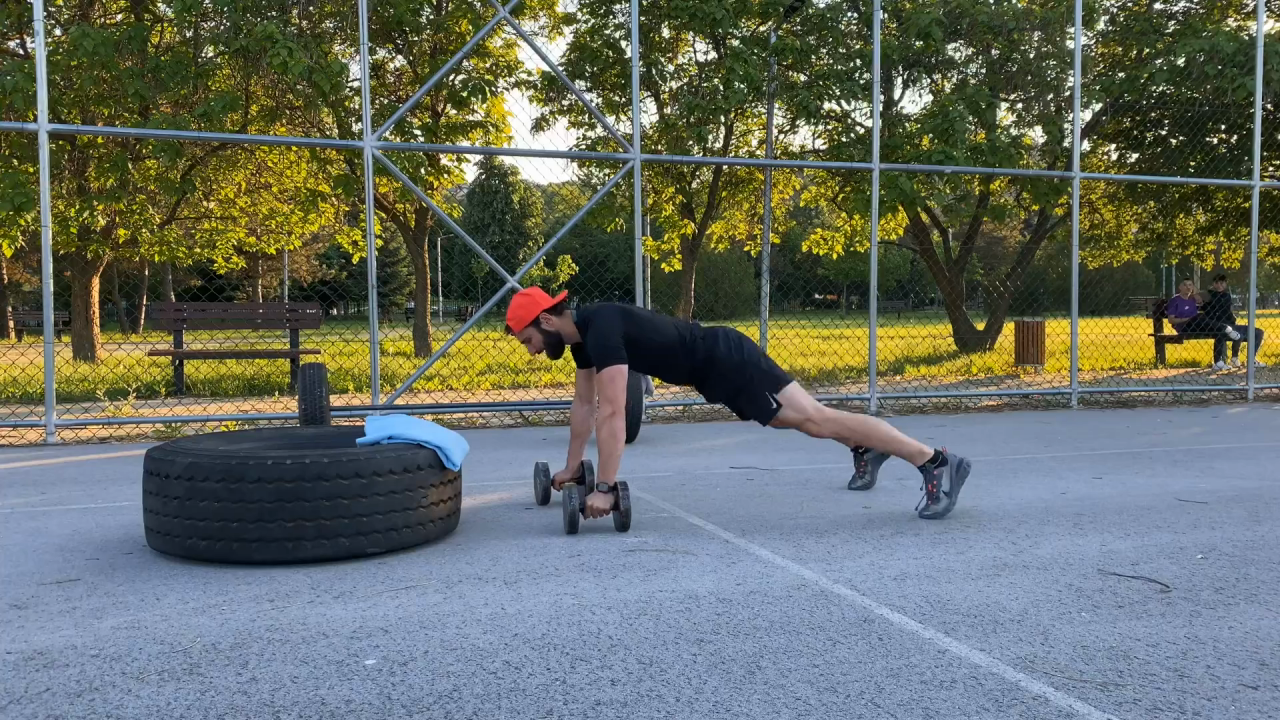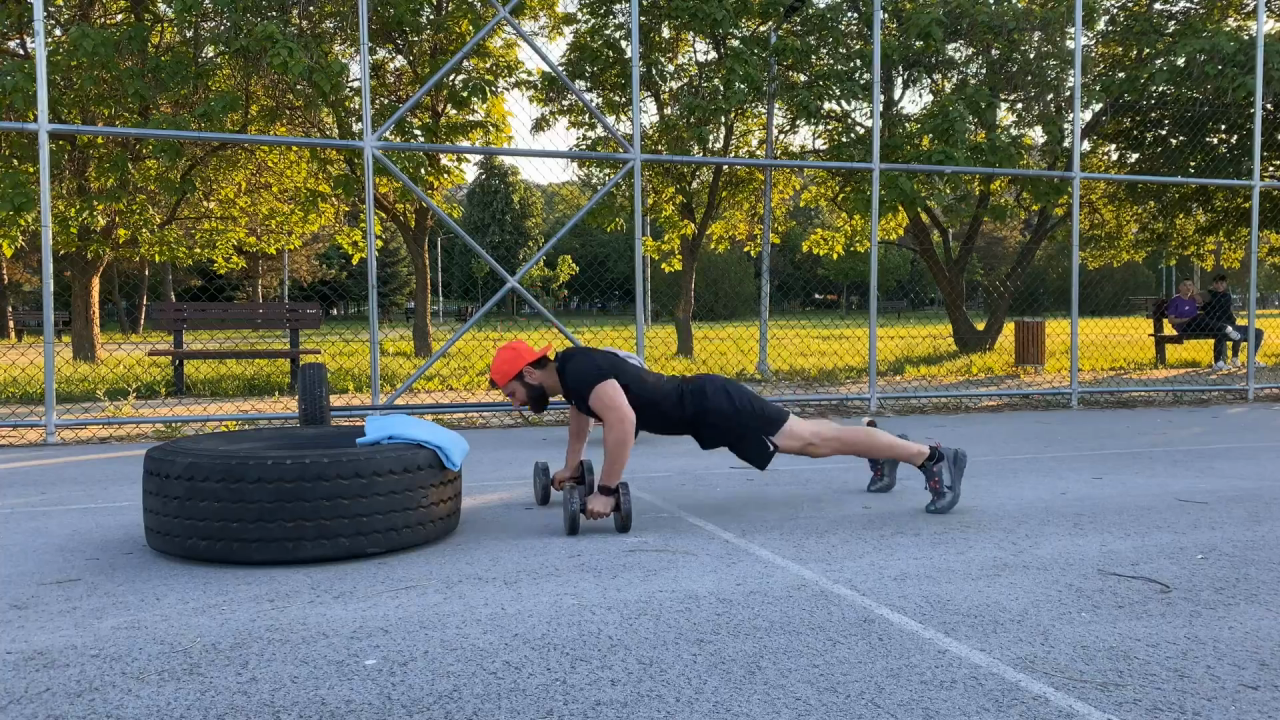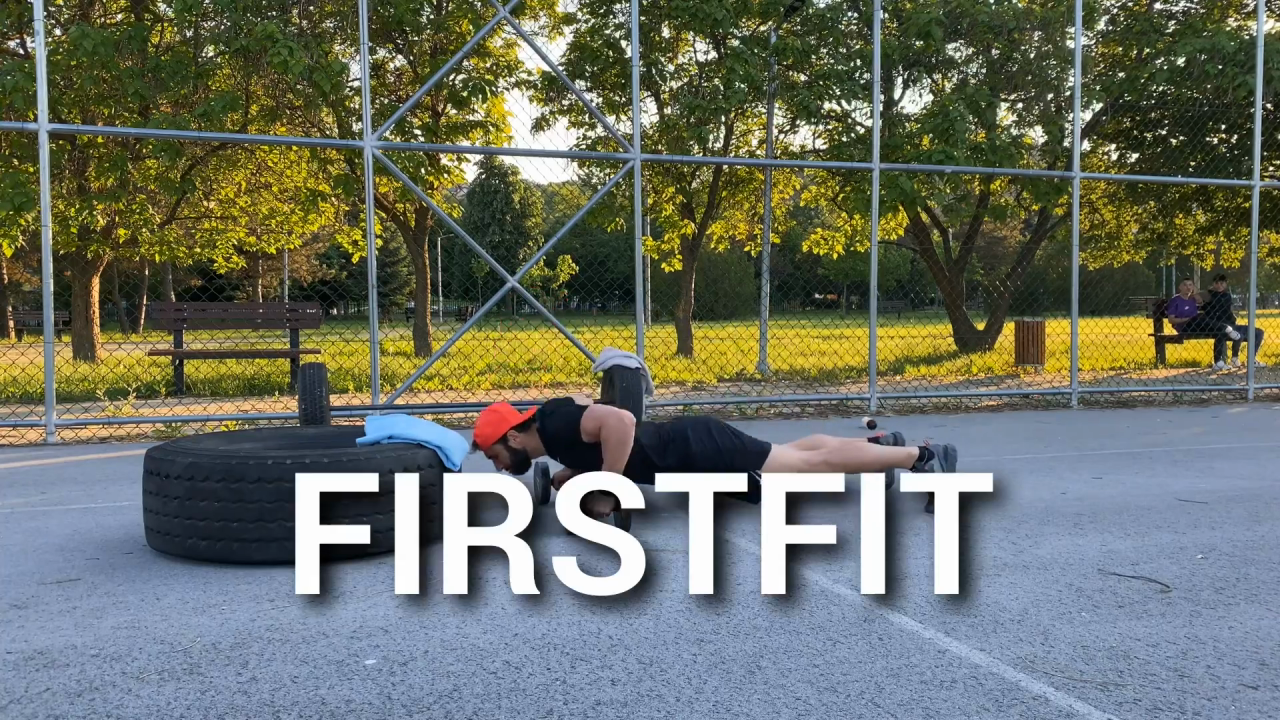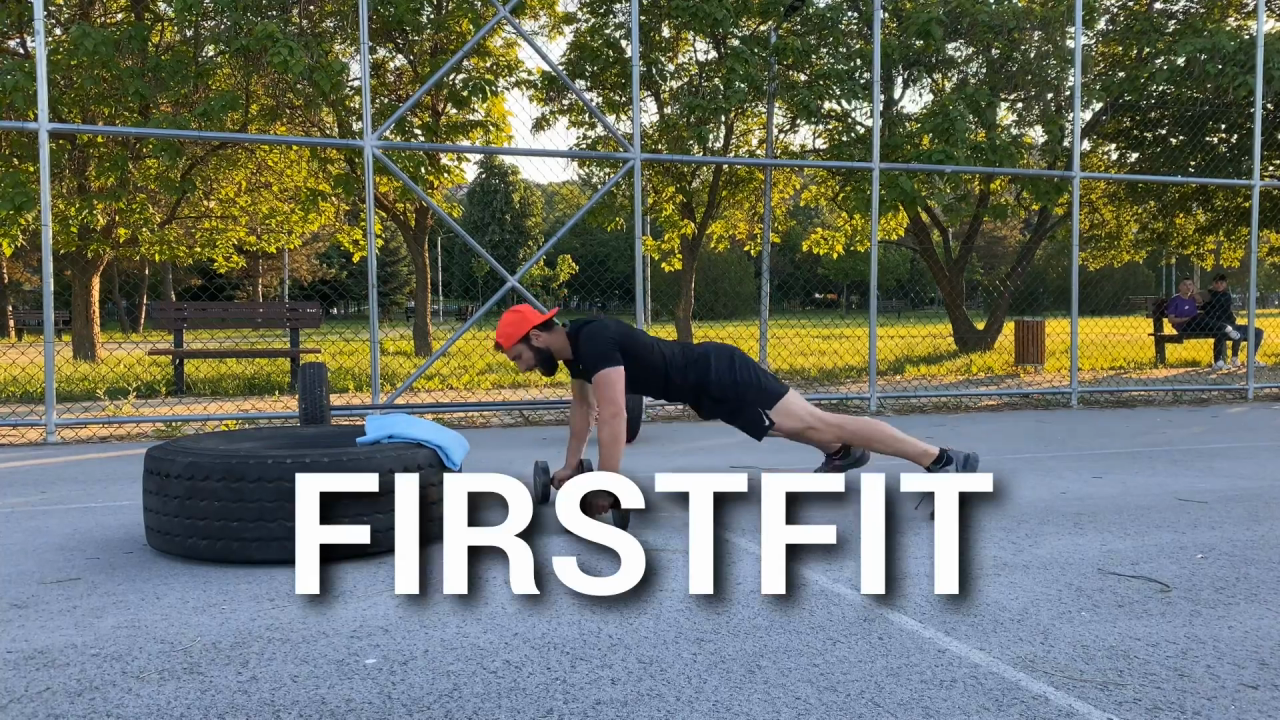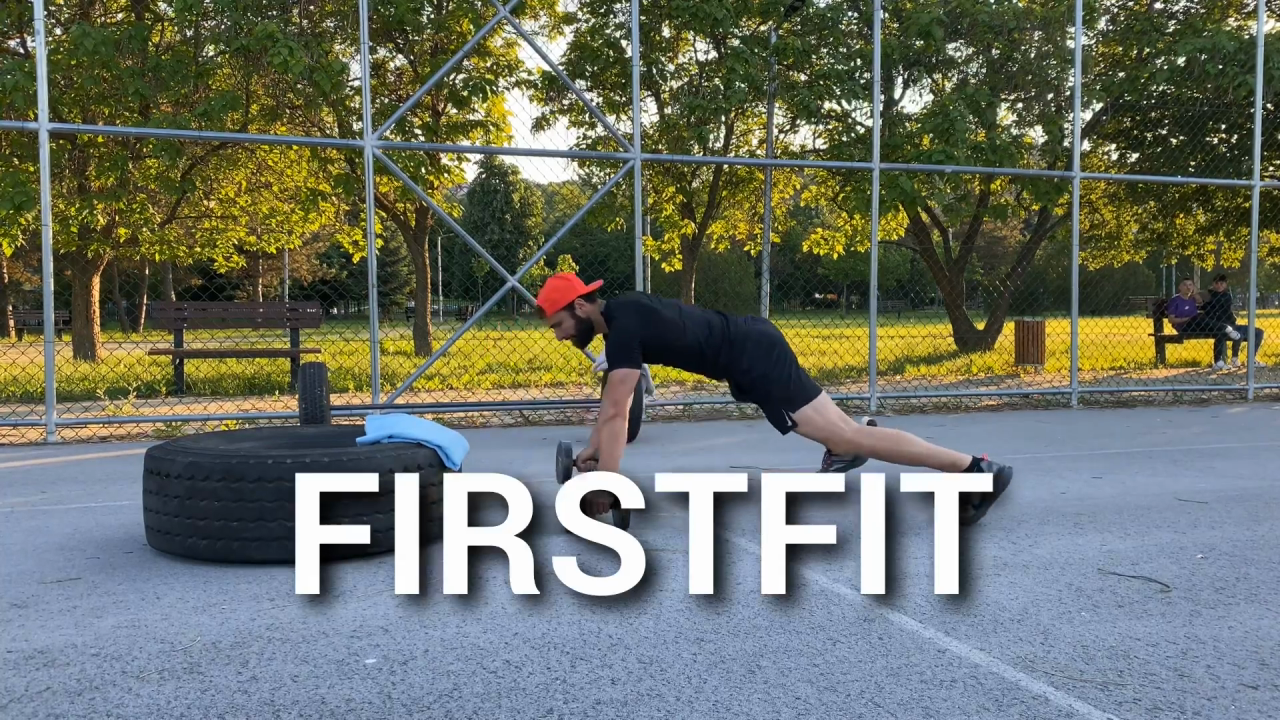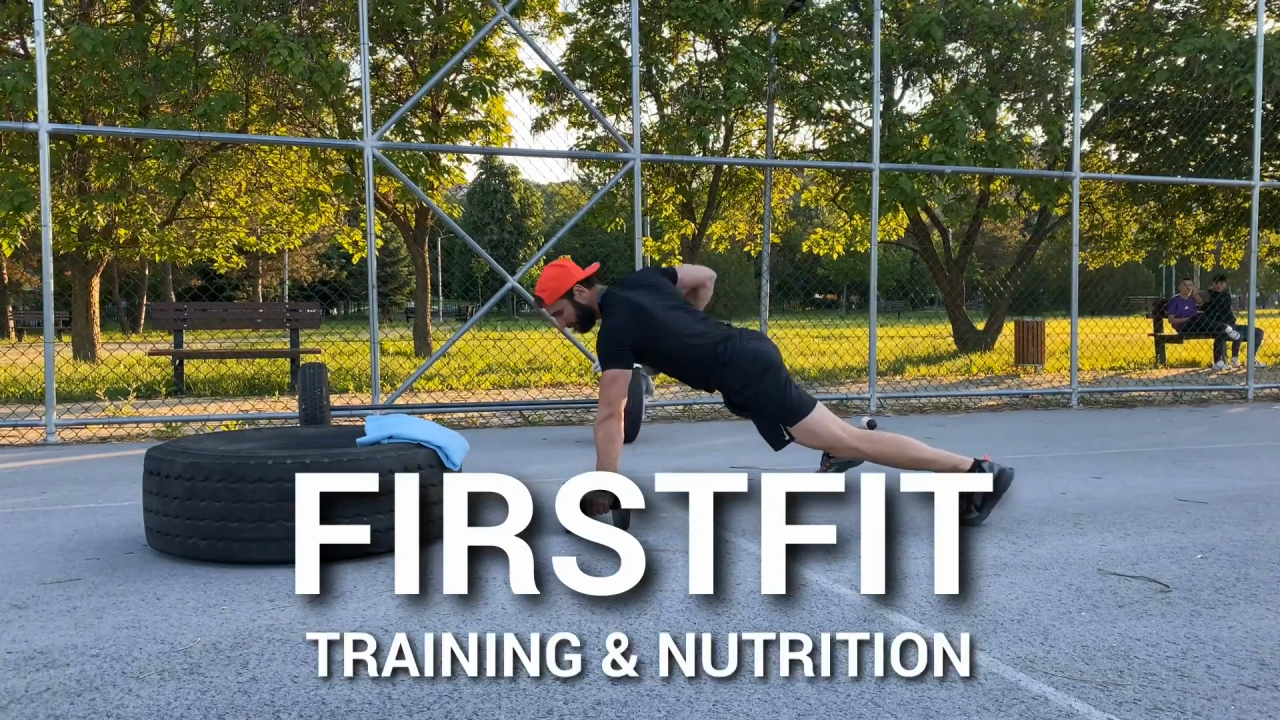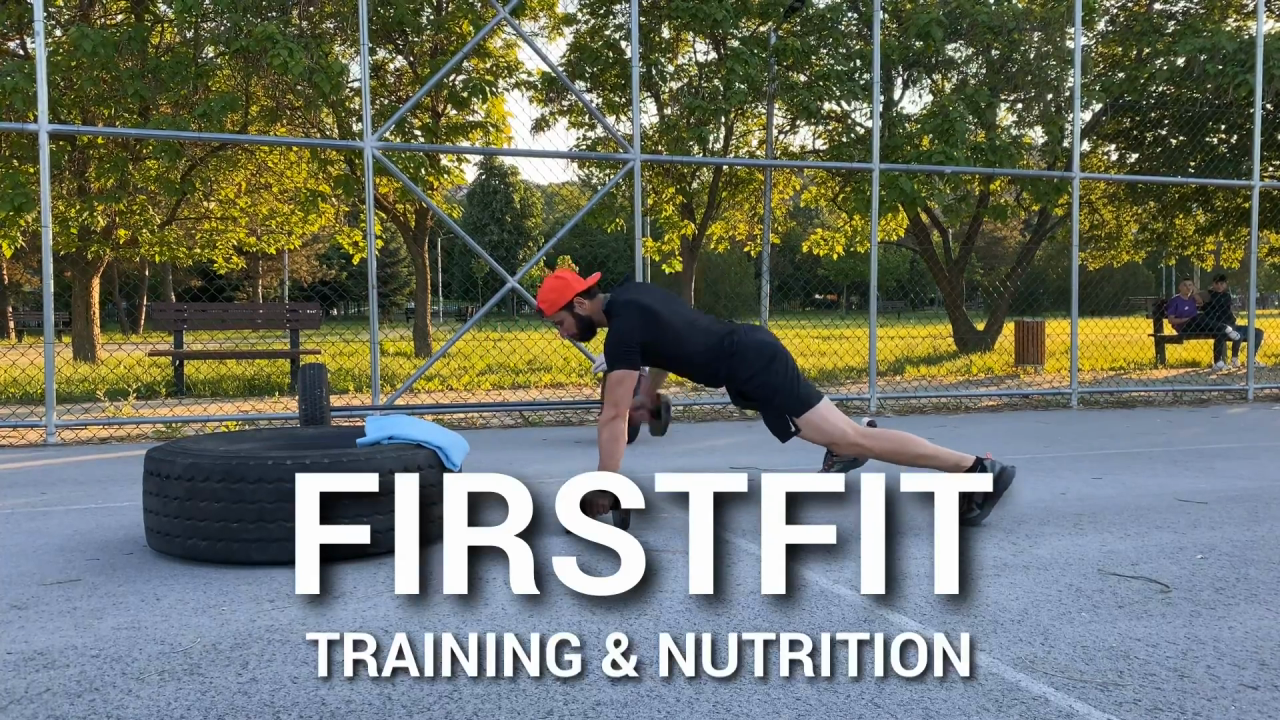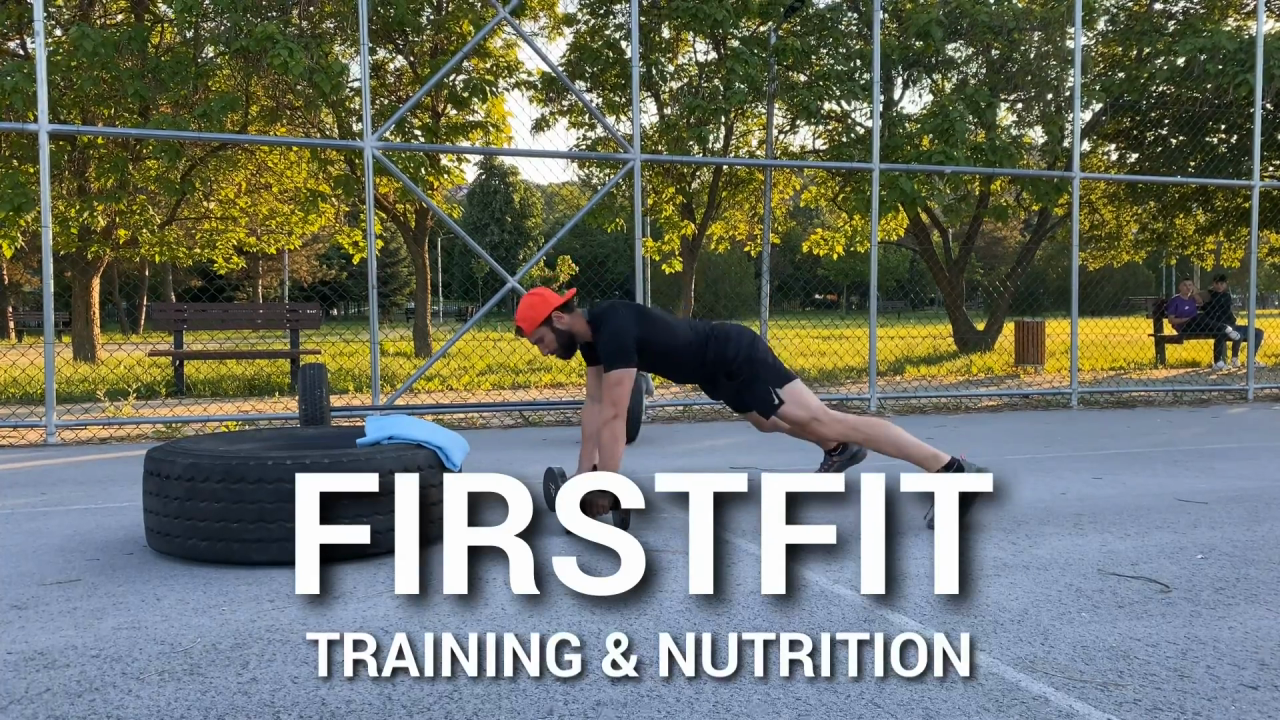
dt=0.4s
person 1, frame 1
left shoulder: (600, 328)
right shoulder: (582, 334)
left elbow: (612, 413)
right elbow: (584, 402)
left wrist: (604, 489)
right wrist: (571, 467)
left hip: (724, 358)
right hip: (714, 365)
left knee: (816, 418)
right knee: (784, 417)
left ankle: (938, 463)
right ankle: (866, 453)
person 1, frame 2
left shoulder: (576, 375)
right shoulder: (567, 368)
left elbow: (622, 419)
right elbow: (582, 409)
left wrist: (606, 491)
right wrist: (571, 463)
left hip: (711, 409)
right hip: (699, 400)
left knee: (815, 441)
right knee: (801, 430)
left ankle: (934, 457)
right ankle: (884, 447)
person 1, frame 3
left shoulder: (555, 426)
right shoulder: (550, 422)
left elbow: (623, 423)
right elbow: (586, 411)
left wrist: (606, 489)
right wrist: (570, 469)
left hip: (698, 452)
right hip: (687, 440)
left knee: (807, 464)
right knee: (795, 451)
left ankle: (926, 456)
right ankle: (879, 440)
person 1, frame 4
left shoulder: (594, 338)
right shoulder: (576, 347)
left elbow: (613, 415)
right elbow: (583, 406)
left wrist: (610, 489)
right wrist: (570, 465)
left hip: (719, 373)
right hip: (707, 373)
left knee: (817, 425)
left ankle: (945, 460)
right ankle: (844, 450)
person 1, frame 5
left shoulder: (622, 329)
right shoulder: (622, 310)
left elbow: (615, 414)
right elbow: (614, 396)
left wrist: (605, 489)
right wrist: (591, 449)
left hip: (755, 357)
right hip: (752, 338)
left knee: (850, 434)
left ankle: (977, 470)
right ankle: (842, 451)
person 1, frame 6
left shoulder: (614, 329)
right shoulder: (642, 279)
left elbow: (610, 416)
right elbow: (706, 277)
left wrist: (605, 491)
left hip: (747, 376)
right hip: (749, 346)
left knee: (851, 441)
left ankle: (978, 472)
right ankle: (838, 454)
person 1, frame 7
left shoulder: (621, 329)
right shoulder: (629, 295)
left elbow: (613, 416)
left wrist: (605, 490)
right wrist: (651, 389)
left hip: (755, 366)
right hip: (752, 347)
left knee: (853, 435)
left ankle: (980, 470)
right ankle: (841, 452)
person 1, frame 8
left shoulder: (612, 328)
right shoulder: (592, 334)
left elbow: (615, 415)
right elbow: (595, 404)
left wrist: (608, 489)
right wrist: (584, 472)
left hip: (737, 357)
right hip: (721, 370)
left knee: (820, 420)
right knee: (768, 421)
left ankle: (953, 470)
right ankle: (840, 451)
